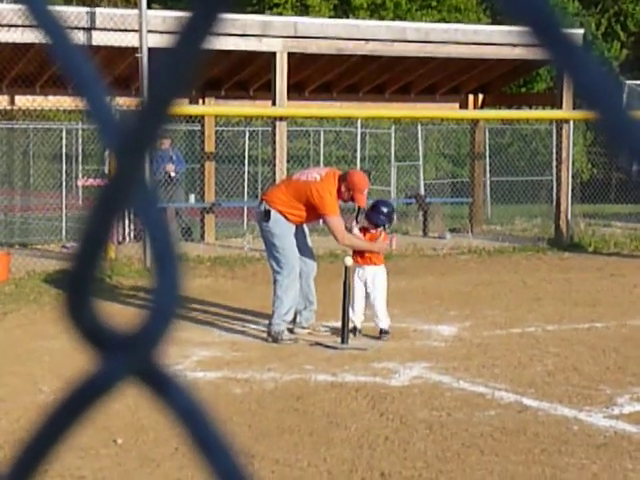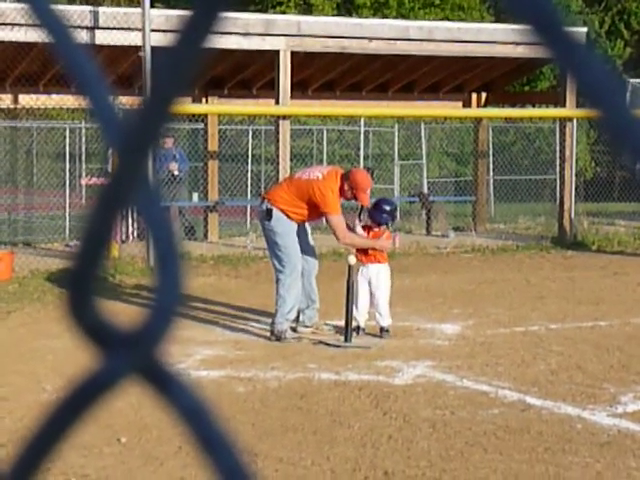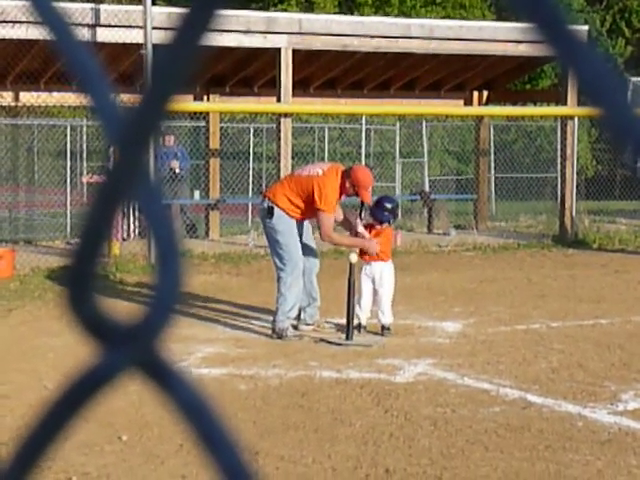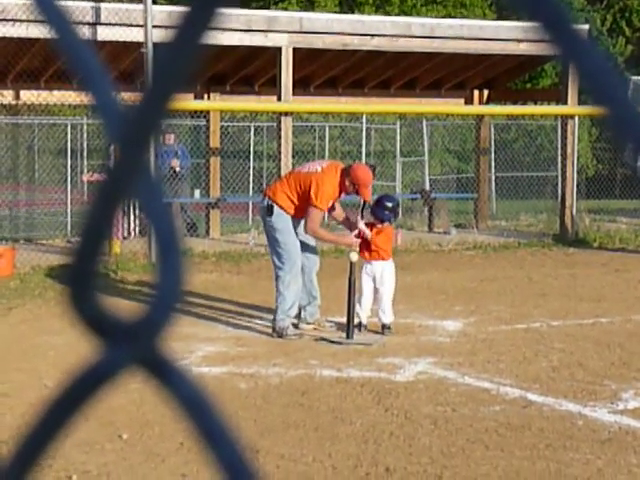
dt=0.2s
person 1, frame 1
left shoulder: (337, 179)
right shoulder: (325, 191)
left elbow: (334, 216)
right elbow: (341, 238)
left wrist: (356, 236)
right wrist: (375, 246)
left hip: (292, 214)
right hip: (273, 213)
left knee: (307, 267)
right knee: (289, 270)
left ankle: (304, 321)
right ankle: (277, 329)
person 1, frame 2
left shoulder: (340, 177)
right shoulder: (327, 189)
left elbow: (335, 215)
right elbow: (342, 237)
left wrist: (357, 233)
right wrist: (377, 243)
left hip: (294, 213)
right hip: (276, 212)
left knee: (309, 265)
right knee: (291, 269)
left ankle: (307, 320)
right ankle: (280, 328)
person 1, frame 3
left shoulder: (340, 174)
right shoulder: (327, 187)
left elbow: (334, 210)
right elbow: (327, 235)
left wrist: (354, 228)
right wrist: (363, 244)
left hip: (295, 212)
right hip: (277, 210)
left knee: (309, 263)
right knee: (292, 266)
left ankle: (308, 318)
right ankle: (281, 326)
person 1, frame 4
left shoulder: (340, 172)
right shoulder: (325, 183)
left elbow: (332, 204)
right elbow: (312, 229)
left wrist: (350, 224)
right wrist: (344, 240)
left hip: (297, 210)
right hip: (277, 208)
left knee: (309, 263)
right knee: (291, 265)
left ankle: (309, 317)
right ankle: (282, 324)
person 2, frame 1
left shoulder: (382, 236)
right shoulder: (362, 230)
left elbow: (369, 249)
left wrist: (359, 236)
left hip: (376, 272)
right hip: (360, 270)
left knee: (378, 301)
right knee: (357, 300)
left ankle: (384, 328)
right ankle: (356, 326)
person 2, frame 2
left shoulder: (385, 234)
right shoulder: (365, 229)
left elbow: (373, 247)
left wrist: (362, 234)
right wrist: (356, 229)
left hip: (379, 270)
right hip: (364, 269)
left knee: (381, 299)
right knee: (361, 299)
left ankle: (384, 326)
right ankle: (360, 325)
person 2, frame 3
left shoulder: (388, 231)
right shoulder: (367, 227)
left wrist: (364, 233)
left hip: (383, 268)
right hip: (367, 267)
left knee: (384, 297)
right knee: (364, 296)
left ankle: (386, 324)
right ankle: (361, 322)
person 2, frame 4
left shoulder: (388, 230)
right shoulder: (368, 226)
left elbow: (375, 242)
left wrist: (364, 230)
right wrist: (358, 228)
left hip: (384, 267)
right hip: (368, 266)
left knee: (384, 297)
right knee: (365, 295)
left ankle: (386, 323)
right ankle: (362, 321)
